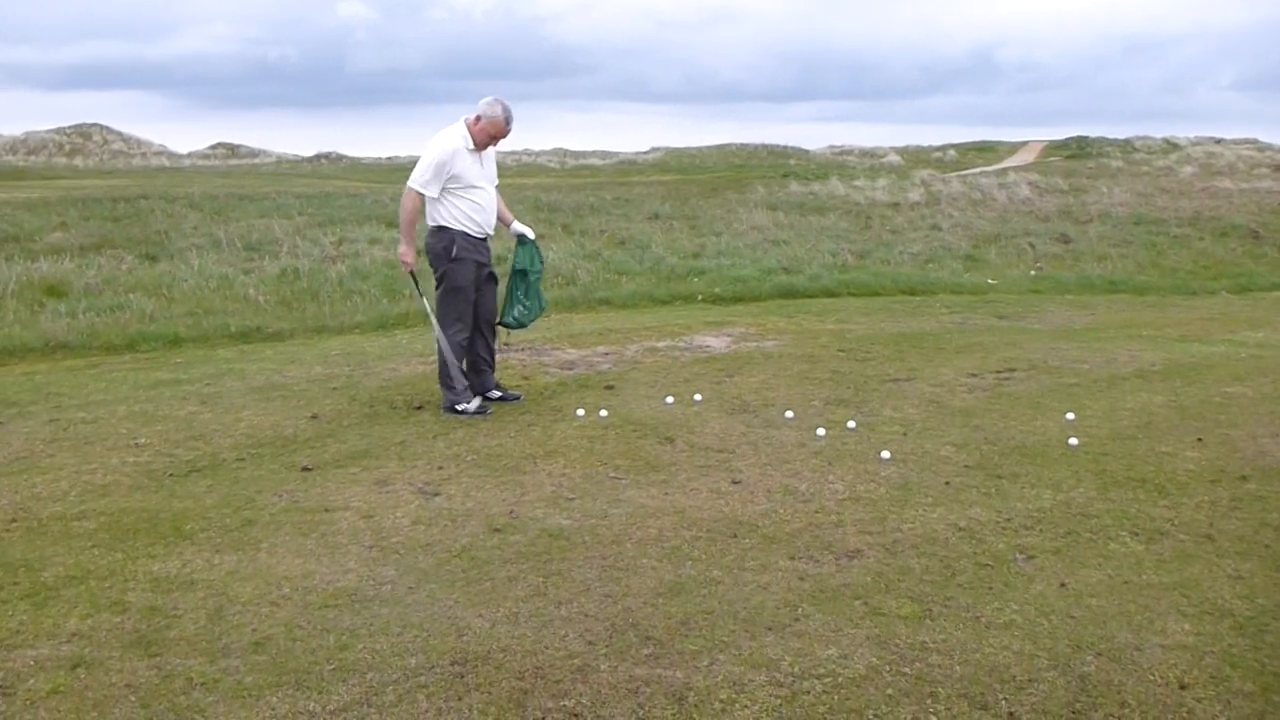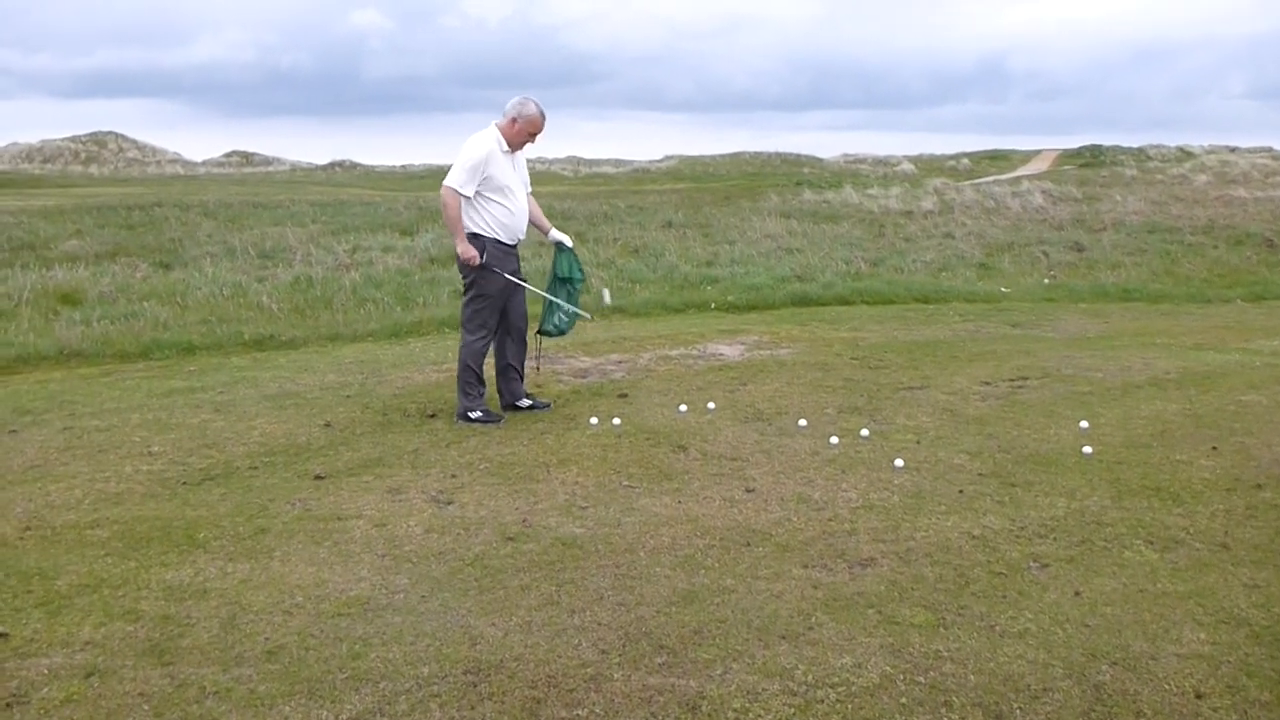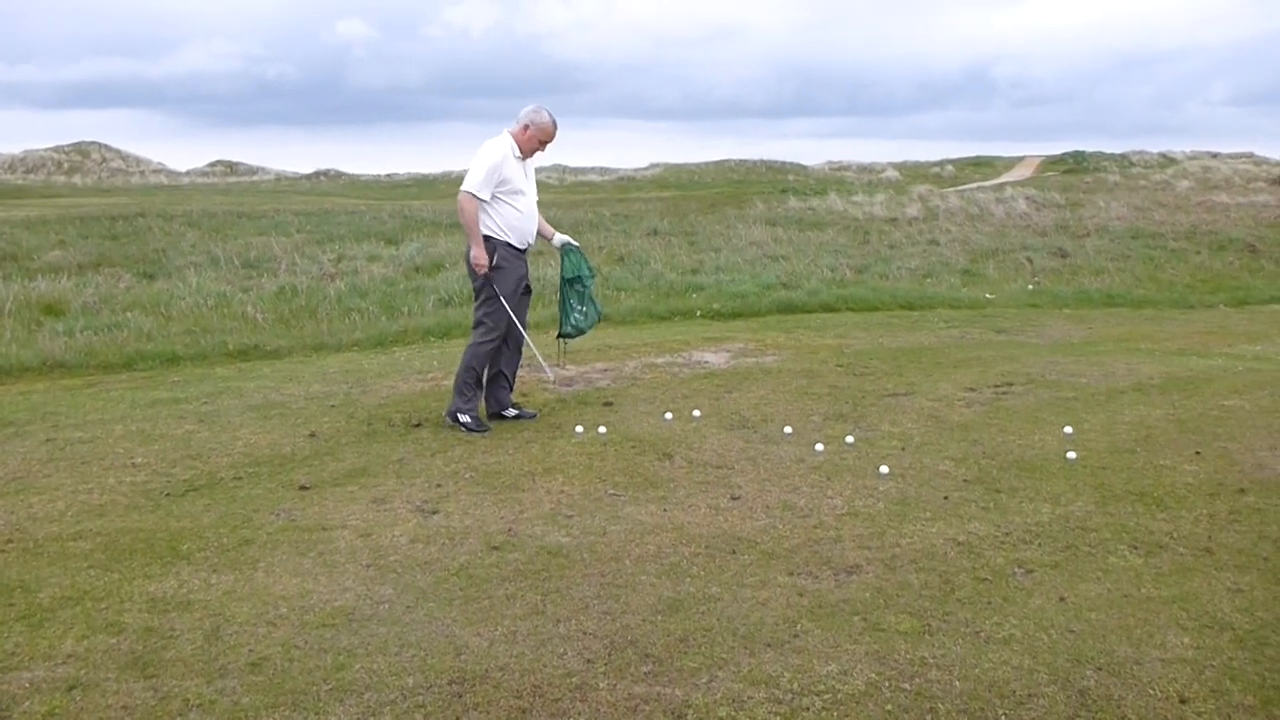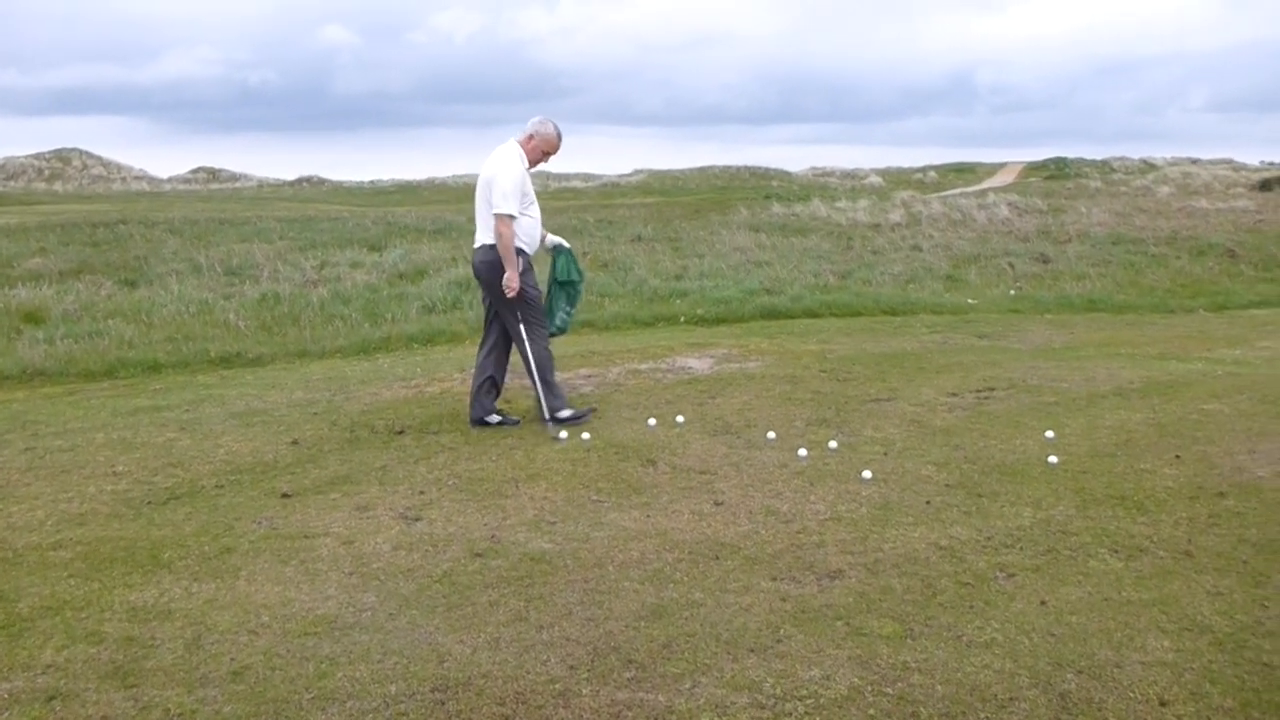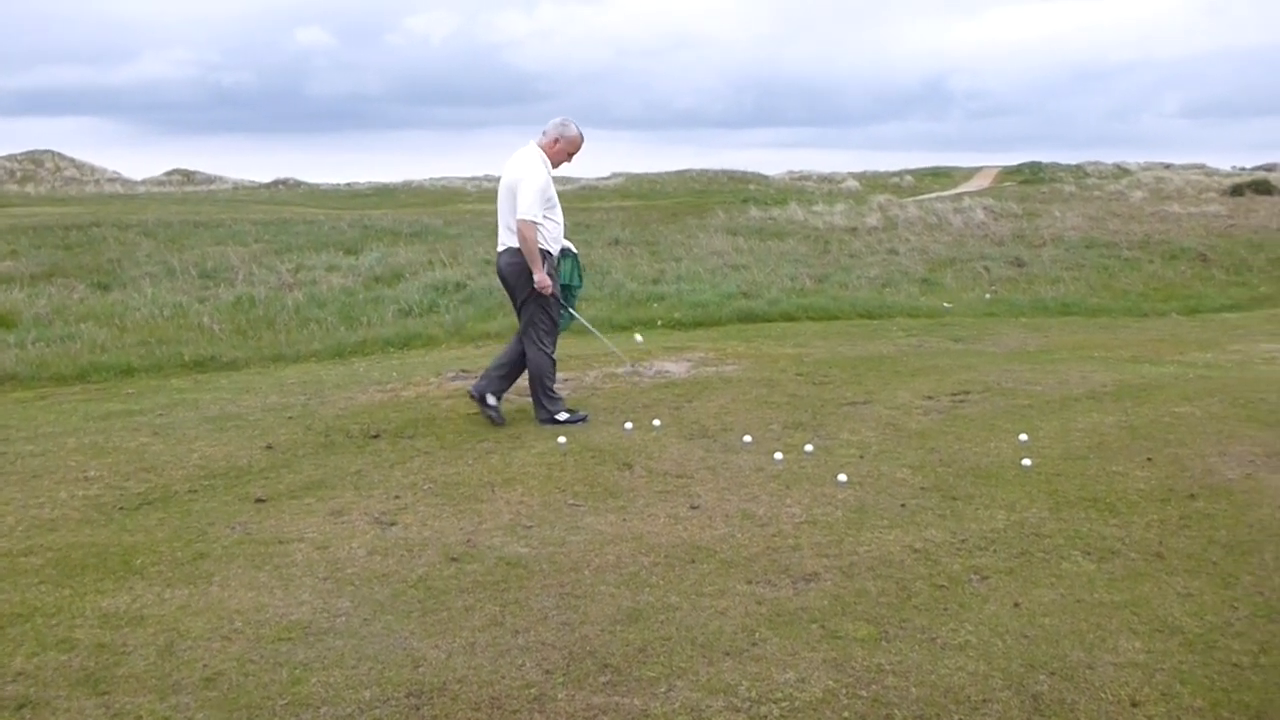
dt=0.5s
person 1, frame 1
left shoulder: (486, 149)
right shoulder: (448, 146)
right elbow: (414, 193)
left wrist: (513, 223)
right wrist: (407, 244)
left hip: (478, 245)
right hip: (453, 244)
left knee: (485, 319)
right knee: (457, 322)
left ankle: (484, 385)
right ankle: (456, 396)
person 1, frame 2
left shoulder: (516, 153)
right shoulder: (480, 149)
left elbow: (524, 197)
right elbow: (449, 193)
left wrist: (550, 231)
right wrist: (461, 243)
left hip: (508, 251)
right hip: (483, 252)
left knee: (514, 327)
right knee: (479, 330)
left ankle: (512, 394)
right ankle: (470, 405)
person 1, frame 3
left shoulder: (523, 161)
right shoulder: (495, 154)
right elbow: (467, 199)
left wrist: (554, 236)
right wrist: (476, 248)
left hip: (514, 255)
right hip: (494, 255)
left knee: (513, 333)
right knee: (490, 330)
left ankle: (498, 403)
right ankle: (463, 406)
person 1, frame 4
left shoulder: (511, 161)
right shoulder: (510, 166)
right elbow: (504, 224)
left wrist: (545, 237)
right wrist: (511, 271)
left hip: (495, 260)
right hip: (503, 261)
left knee: (498, 336)
right knee: (533, 332)
left ankle: (483, 408)
right ankle: (554, 407)
person 1, frame 5
left shoulder: (526, 161)
right shoulder: (534, 171)
right elbow: (525, 225)
left wrist: (556, 241)
right wrist: (539, 272)
left hip: (518, 261)
right hip: (530, 266)
left knee: (531, 334)
right knee: (542, 337)
left ankle: (488, 389)
right ankle: (548, 408)
